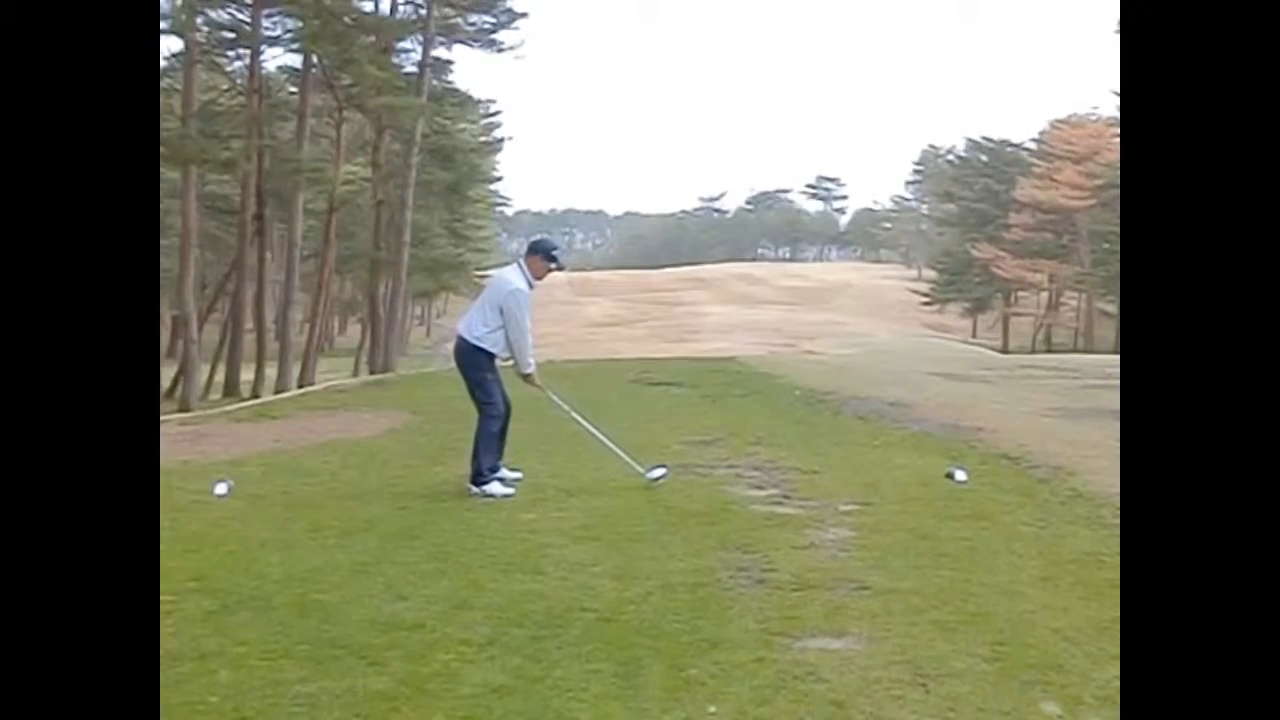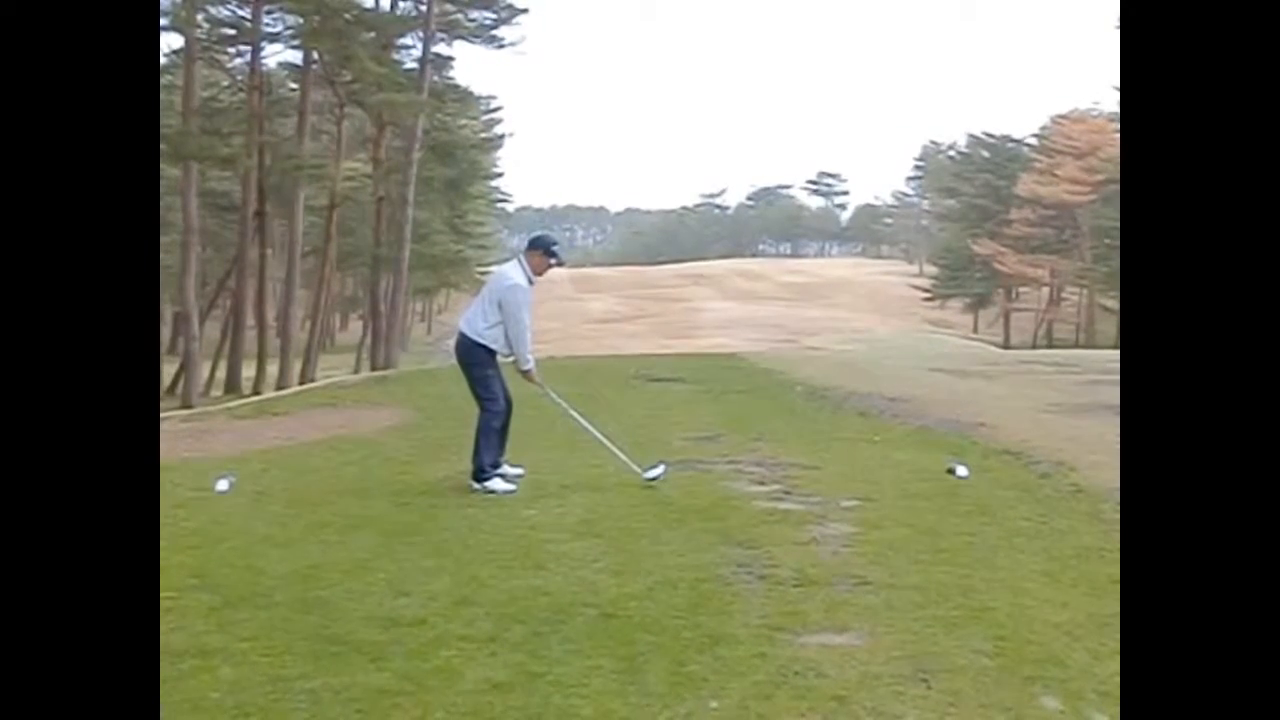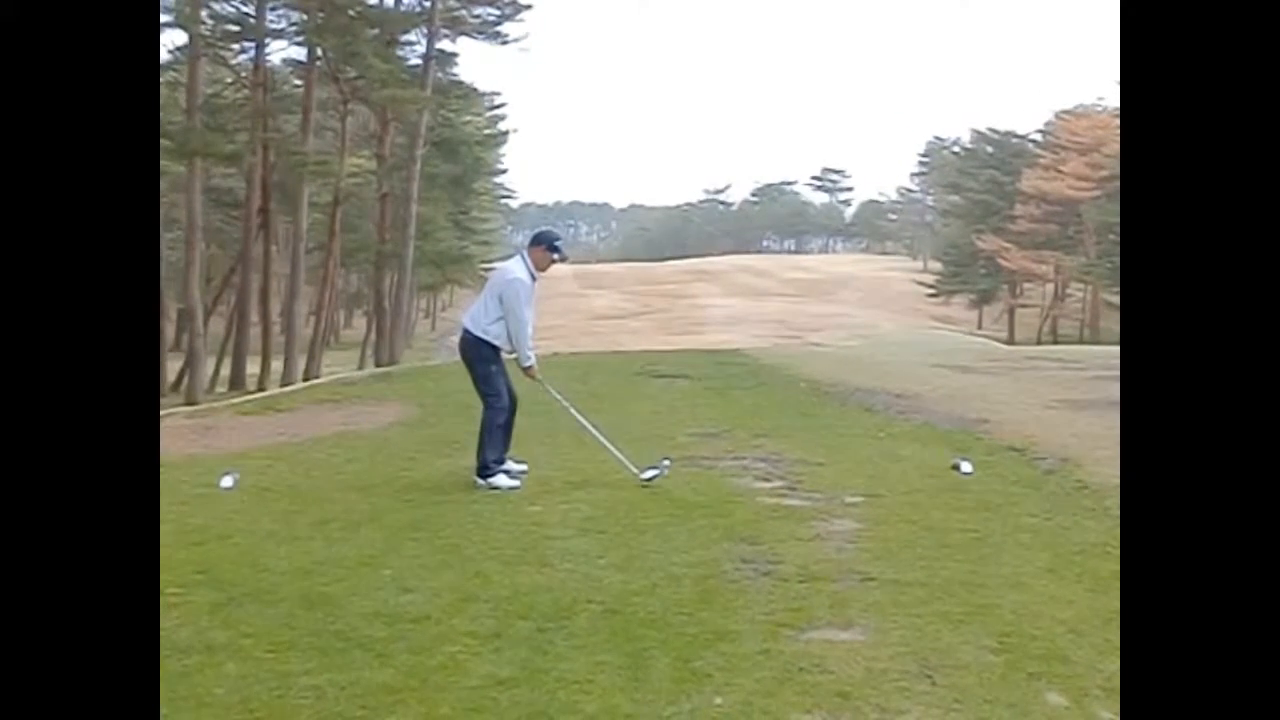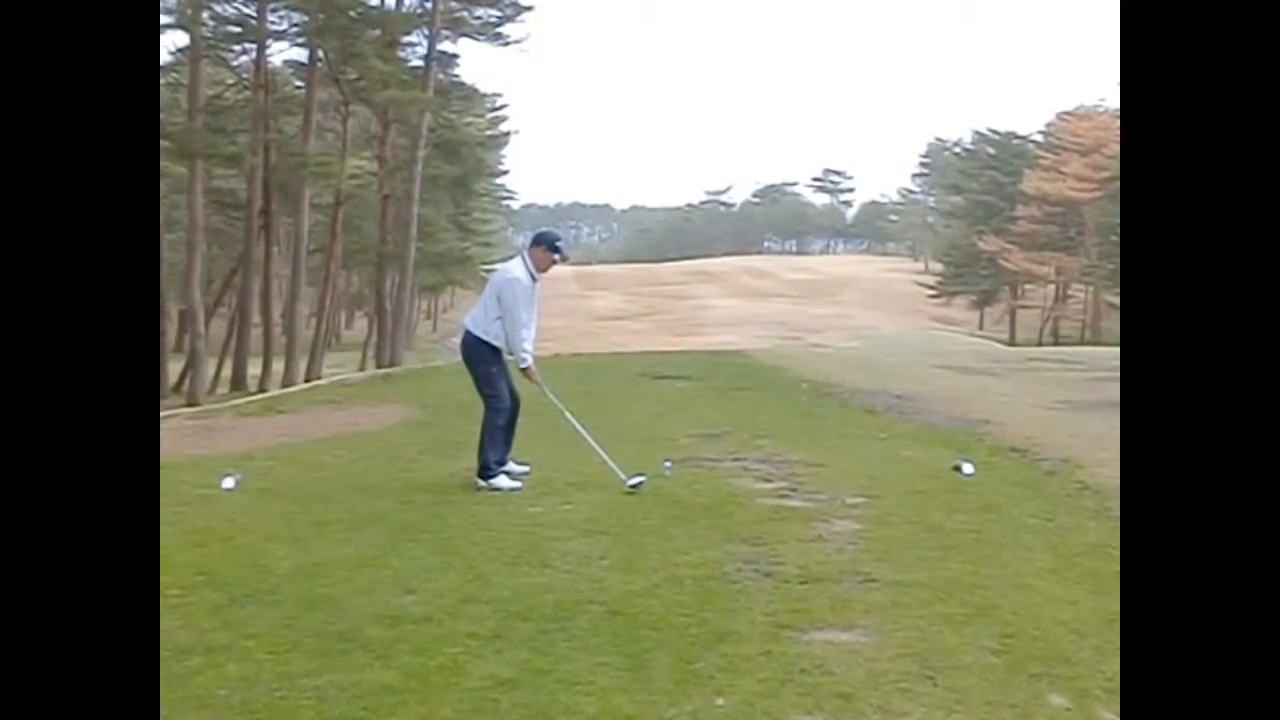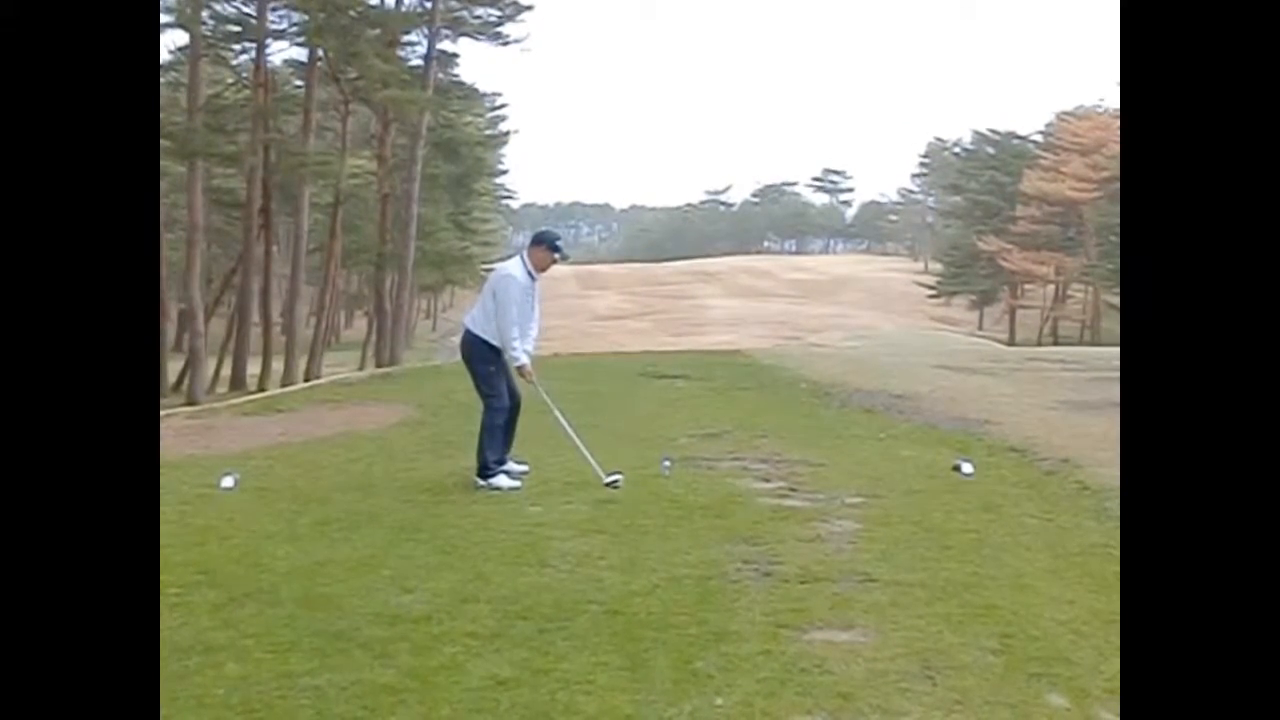
dt=1s
person 1, frame 1
left shoulder: (511, 276)
right shoulder: (516, 288)
left elbow: (516, 331)
right elbow: (519, 334)
left wrist: (523, 365)
right wrist: (528, 369)
left hip: (477, 349)
right hip: (475, 351)
left knee: (501, 408)
right knee: (493, 411)
left ankle: (492, 467)
right ankle: (481, 480)
person 1, frame 2
left shoulder: (513, 273)
right shoulder: (515, 283)
left elbow: (517, 327)
right elbow: (518, 329)
left wrist: (523, 361)
right wrist: (527, 365)
left hip: (479, 346)
right hip: (476, 348)
left knee: (503, 404)
right knee: (493, 408)
left ankle: (494, 463)
right ankle: (482, 475)
person 1, frame 3
left shoulder: (520, 271)
right shoulder: (517, 278)
left elbow: (522, 322)
right elbow: (518, 326)
left wrist: (526, 357)
right wrist: (528, 361)
left hip: (485, 343)
right hip: (479, 344)
left knee: (508, 400)
right knee: (497, 404)
left ankle: (498, 458)
right ankle: (487, 472)
person 1, frame 4
left shoulder: (527, 275)
right shoulder: (515, 278)
left elbow: (527, 321)
right elbow: (514, 325)
left wrist: (527, 357)
right wrist: (525, 362)
left hip: (489, 345)
right hip: (480, 345)
left knee: (511, 401)
right knee: (498, 404)
left ankle: (500, 460)
right ankle: (488, 473)
person 1, frame 5
left shoulder: (530, 276)
right shoulder: (511, 276)
left elbow: (530, 320)
right elbow: (507, 324)
left wrist: (525, 355)
right wrist: (519, 360)
left hip: (492, 346)
right hip: (479, 344)
left knee: (512, 400)
right knee: (497, 404)
left ankle: (500, 459)
right ankle: (487, 472)
